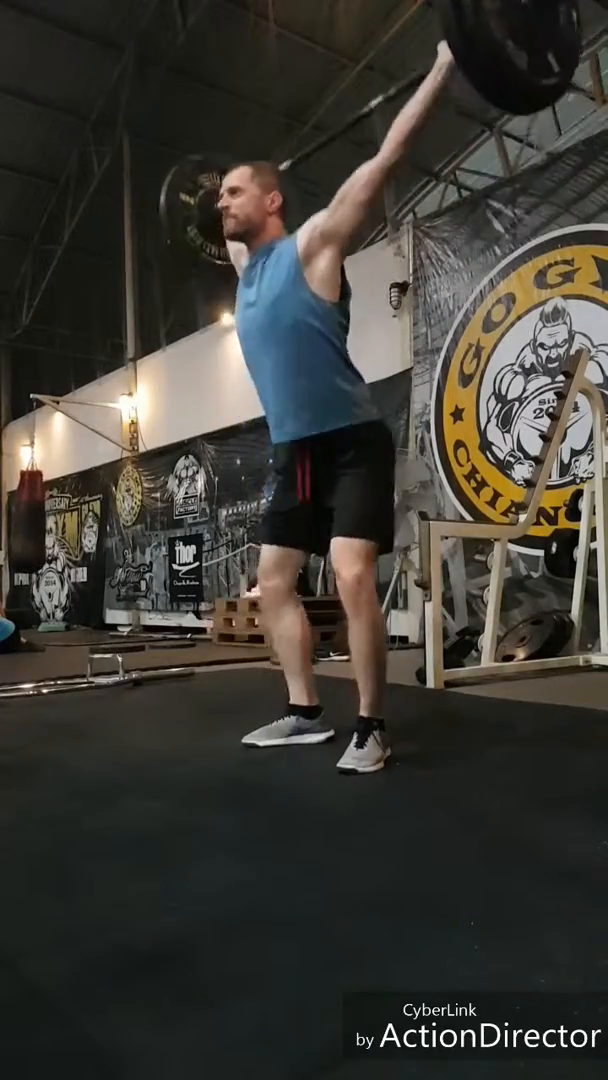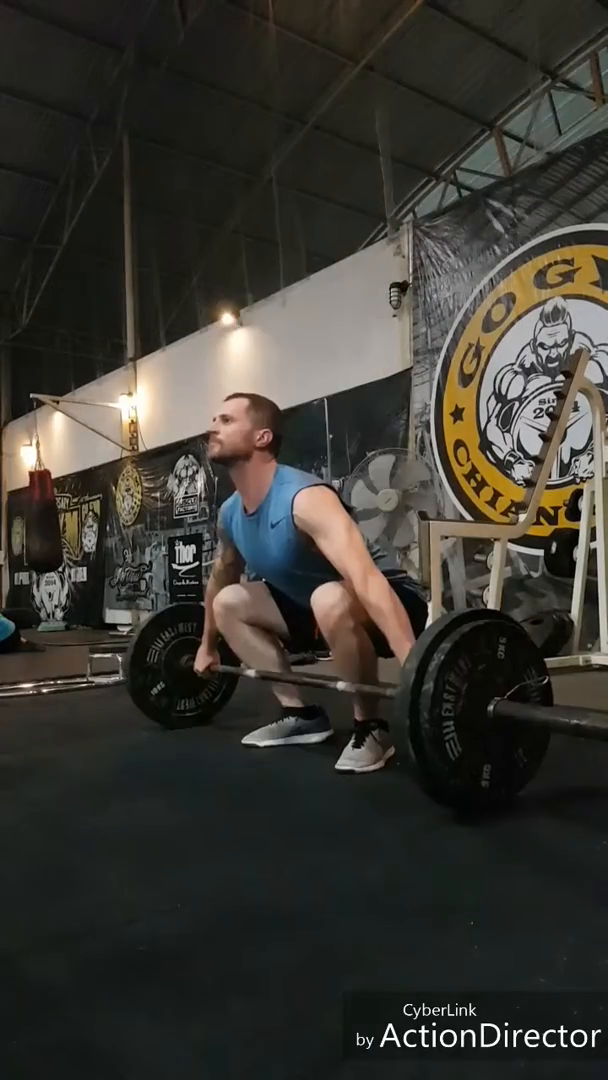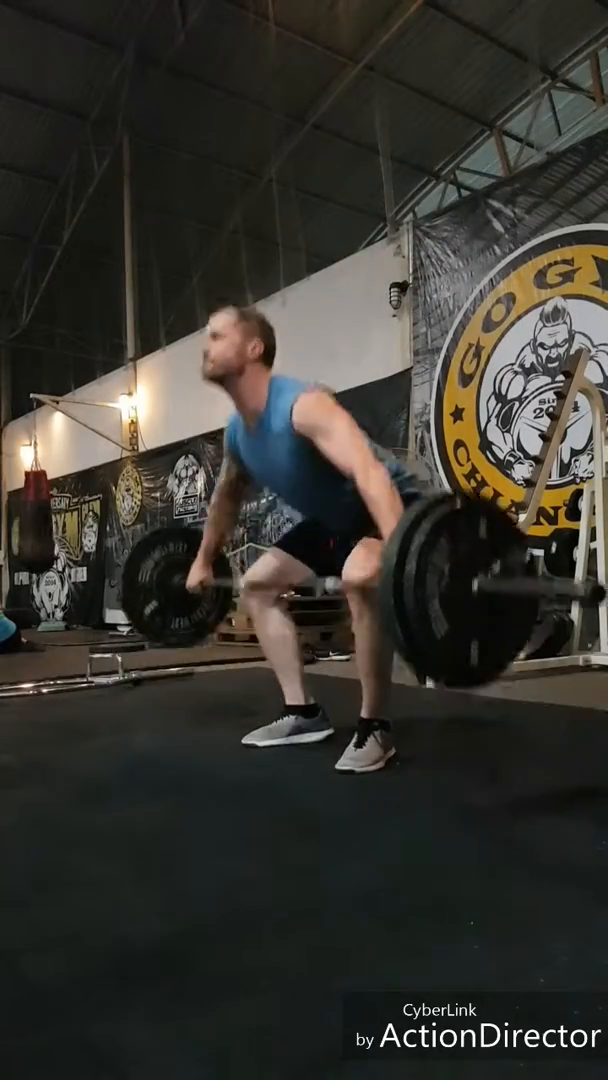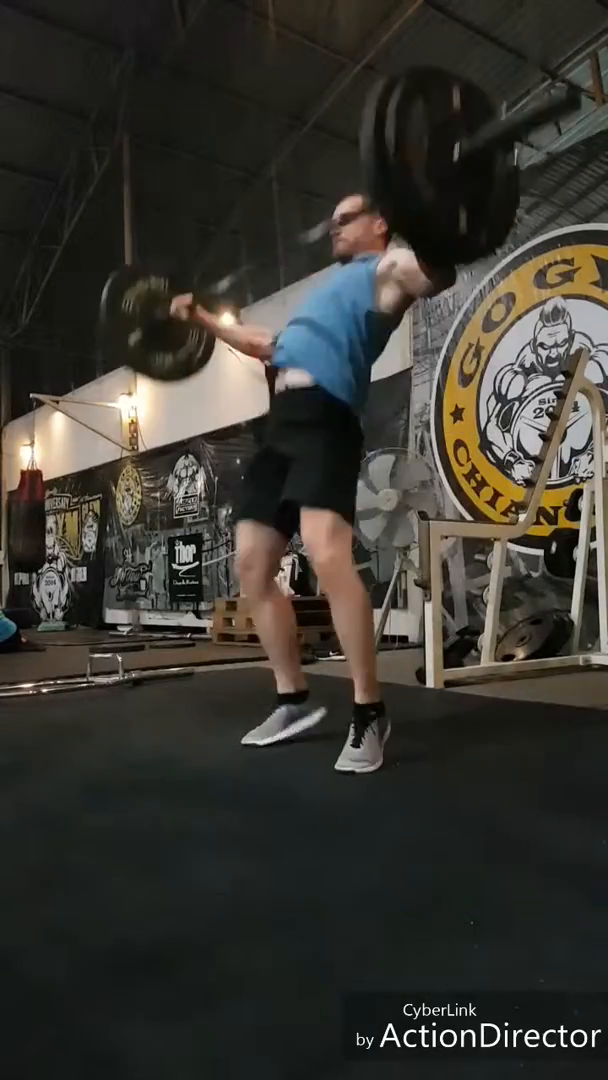
dt=0.5s
person 1, frame 1
left shoulder: (310, 250)
right shoulder: (252, 286)
left elbow: (377, 167)
left wrist: (440, 73)
left hip: (357, 450)
right hip: (301, 455)
left knee: (352, 581)
right knee: (272, 584)
left ankle: (372, 729)
right ankle: (304, 713)
person 1, frame 2
left shoulder: (305, 499)
right shoulder: (231, 513)
left elbow: (366, 581)
right elbow: (220, 579)
right wrist: (207, 646)
left hip: (386, 605)
left knee: (332, 602)
right knee: (229, 604)
left ankle: (371, 728)
right ankle: (300, 713)
person 1, frame 3
left shoulder: (302, 407)
right shoulder: (236, 430)
left elbow: (370, 473)
right elbow: (225, 498)
right wrist: (202, 561)
left hip: (383, 511)
right hip: (329, 518)
left knee: (360, 580)
right knee: (255, 582)
left ankle: (375, 729)
right ankle: (302, 711)
person 1, frame 4
left shoulder: (386, 266)
right shoulder: (328, 283)
left elbow: (434, 274)
right elbow: (269, 343)
right wrist: (204, 319)
left hip: (326, 414)
right hip: (283, 420)
left knee: (328, 556)
right knee: (251, 568)
left ankle: (369, 715)
right ankle: (294, 699)
